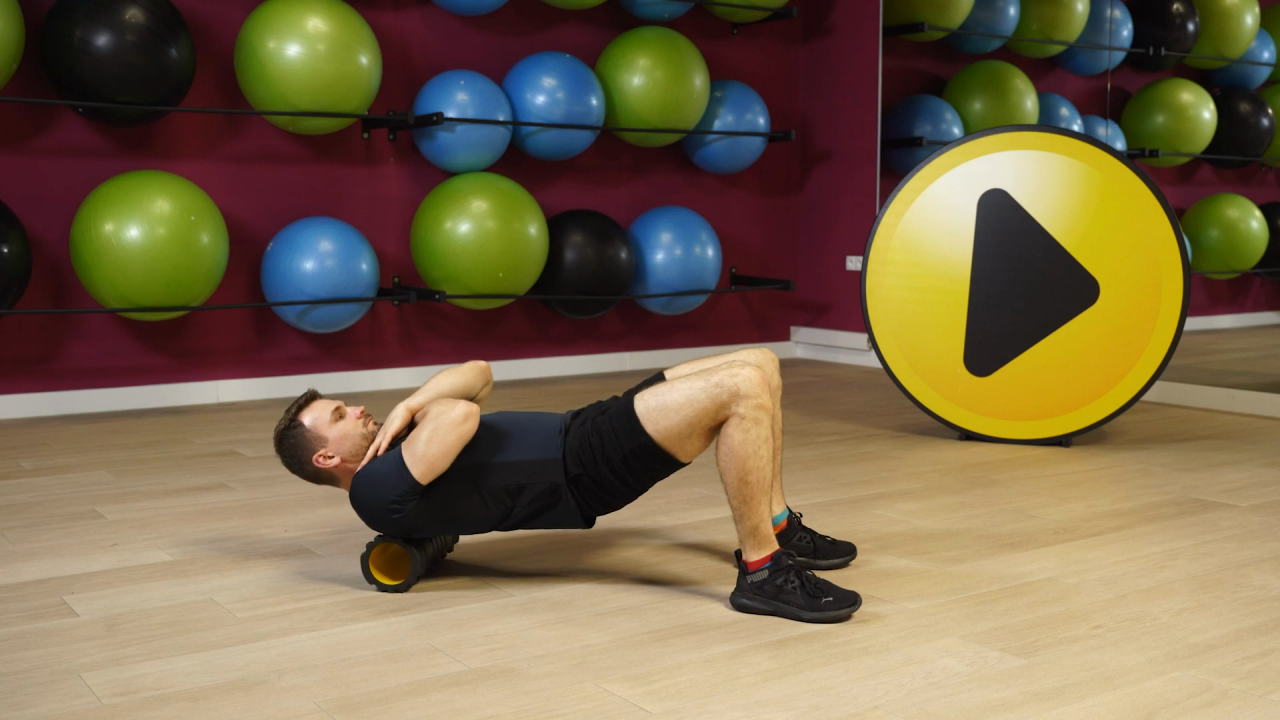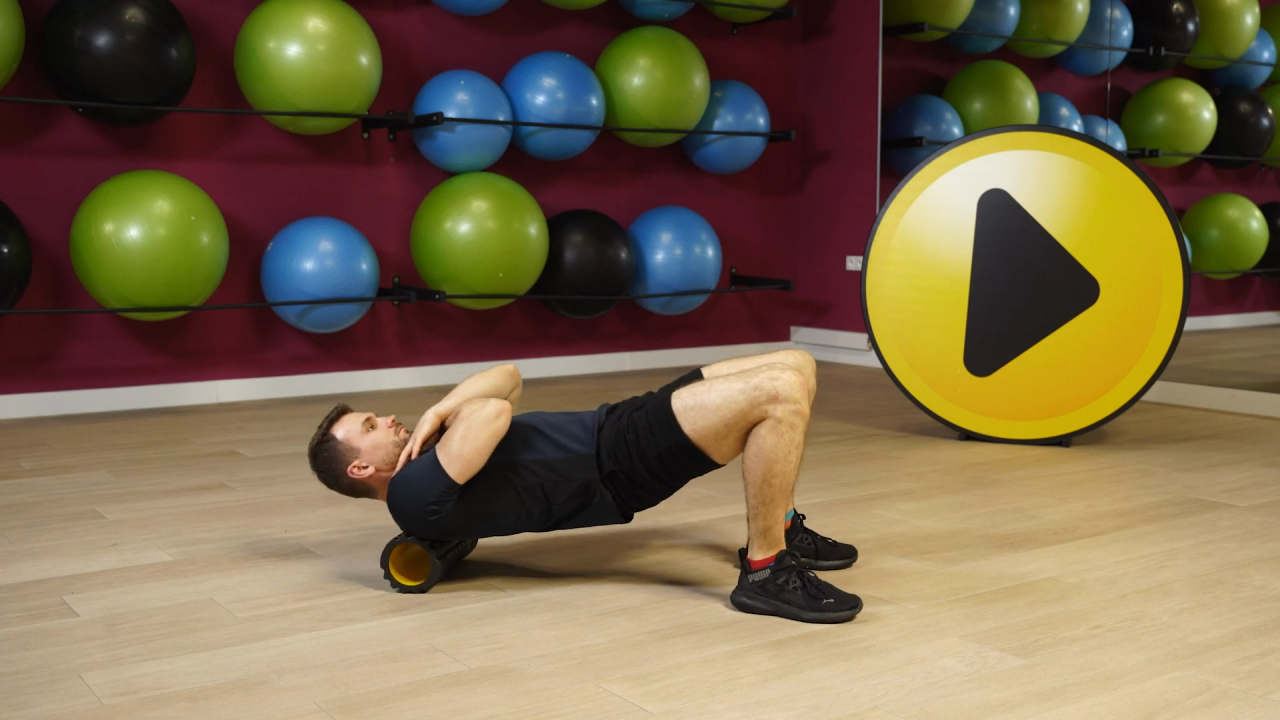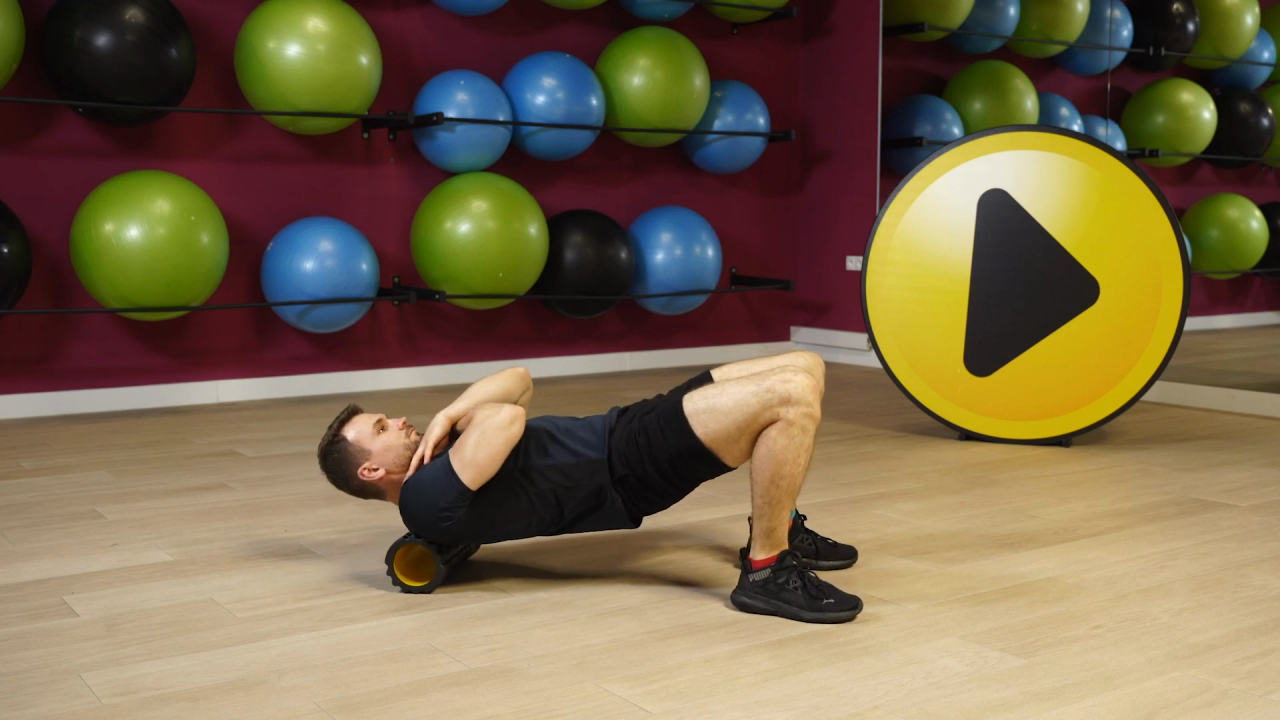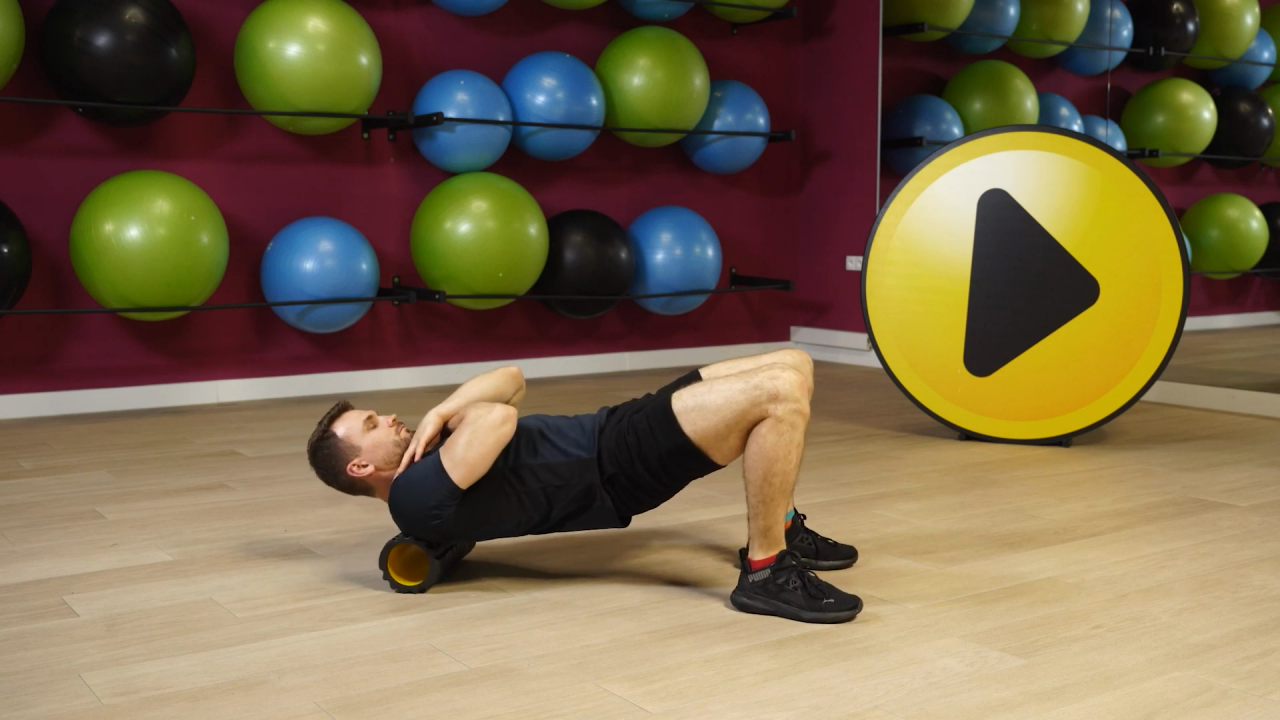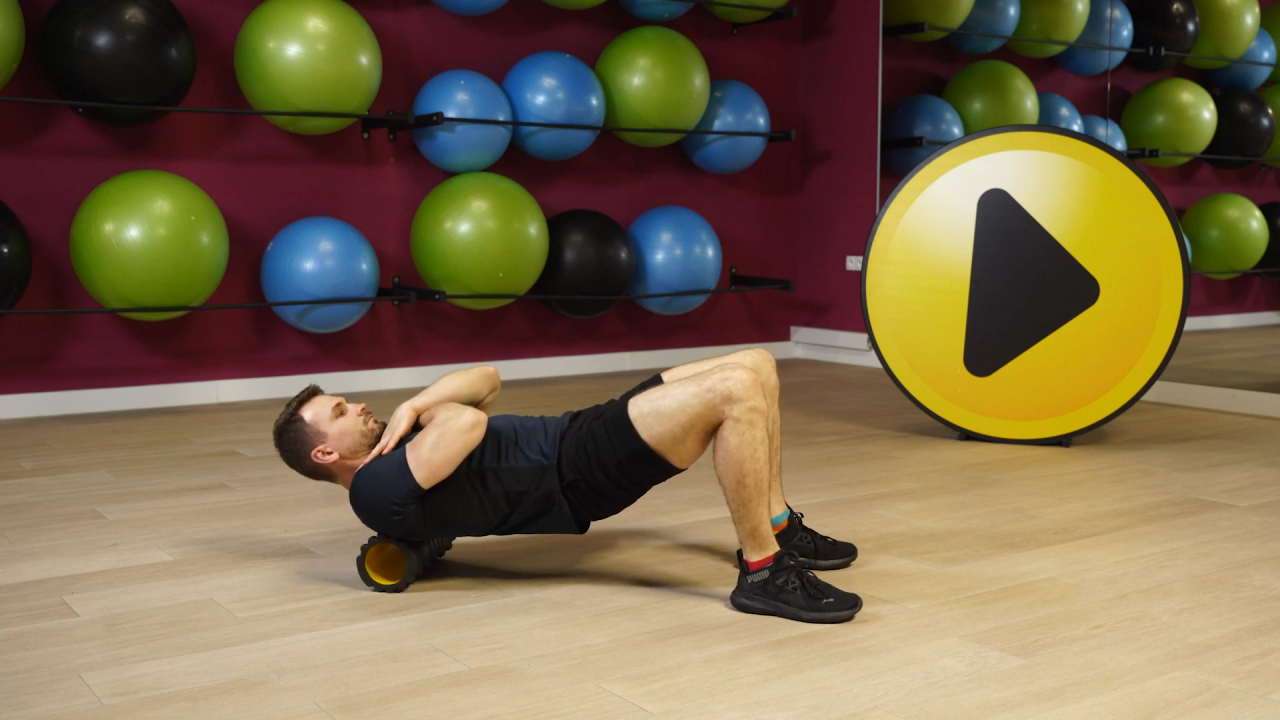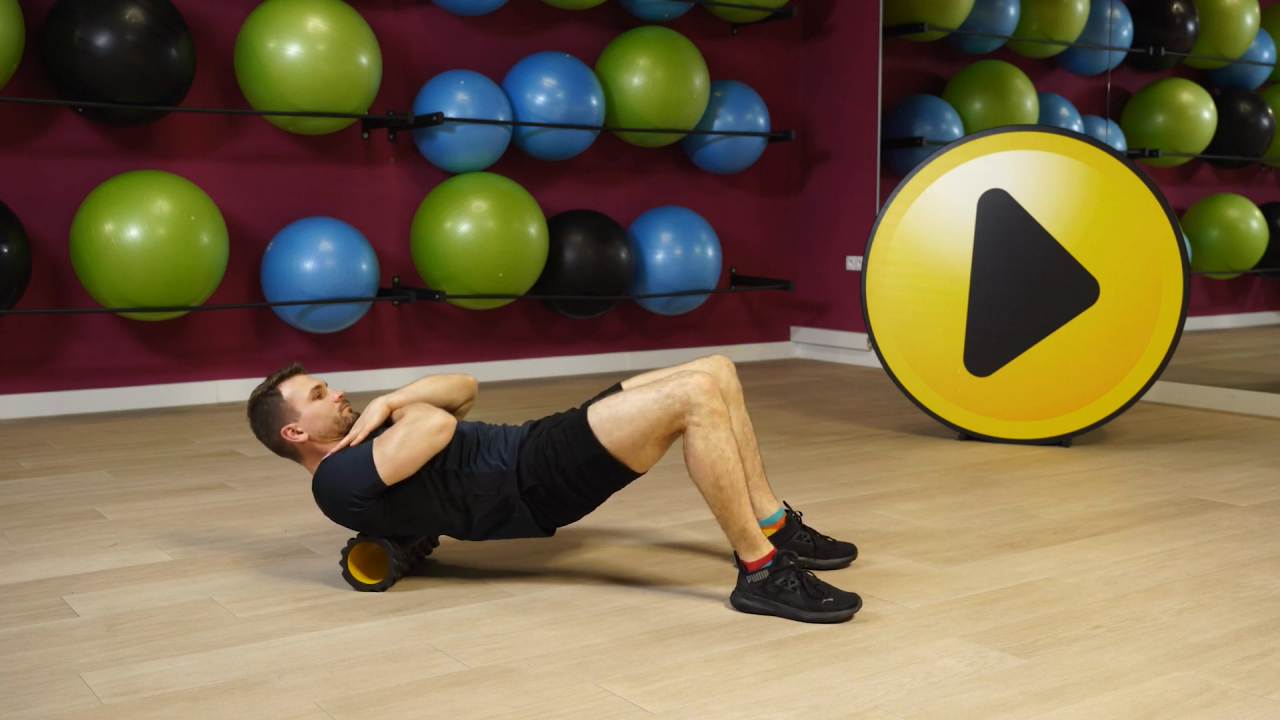
dt=0.7s
person 1, frame 1
left shoulder: (397, 447)
right shoulder: (380, 491)
left elbow: (477, 374)
right elbow: (462, 417)
left wrist: (408, 407)
right wrist: (417, 409)
left hip: (584, 436)
right hip: (584, 469)
left knee: (758, 366)
right knee: (744, 389)
left ankle: (777, 528)
right ankle: (763, 570)
person 1, frame 2
left shoulder: (431, 453)
right shoulder: (416, 494)
left elbow: (507, 376)
right elbow: (494, 412)
left wrist: (438, 412)
right wrist: (447, 414)
left hip: (617, 428)
right hip: (616, 466)
left knee: (794, 366)
right knee: (780, 393)
left ankle: (781, 530)
right ankle: (766, 571)
person 1, frame 3
left shoulder: (440, 457)
right shoulder: (428, 499)
left elbow: (519, 380)
right elbow: (508, 418)
left wrist: (449, 415)
right wrist: (458, 417)
left hip: (628, 433)
right hip: (627, 469)
left knee: (805, 369)
right knee: (792, 398)
left ankle: (782, 530)
right ankle: (766, 571)
person 1, frame 4
left shoulder: (434, 456)
right shoulder: (419, 497)
left elbow: (511, 379)
right elbow: (499, 417)
left wrist: (442, 411)
right wrist: (452, 413)
left hip: (615, 432)
right hip: (616, 468)
left knee: (792, 364)
right knee: (780, 393)
left ankle: (782, 530)
right ankle: (766, 571)
person 1, frame 5
left shoulder: (399, 448)
right shoulder: (378, 491)
left elbow: (487, 377)
right elbow: (468, 424)
left wrist: (415, 406)
right wrist: (424, 409)
left hip: (577, 437)
right hip: (574, 474)
left knee: (755, 366)
right knee: (736, 391)
left ankle: (778, 527)
right ankle: (763, 571)
person 1, frame 6
left shoulder: (371, 441)
right shoulder: (341, 482)
left elbow: (464, 387)
right elbow: (438, 426)
left wrist: (388, 401)
right wrist: (398, 404)
left hip: (540, 447)
right hip: (537, 480)
left knee: (715, 372)
right knee: (695, 395)
left ankle: (774, 526)
right ankle: (761, 571)
